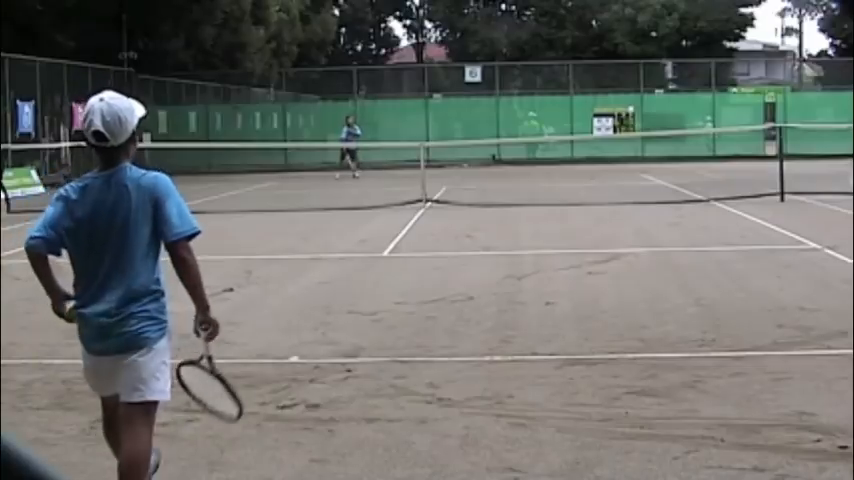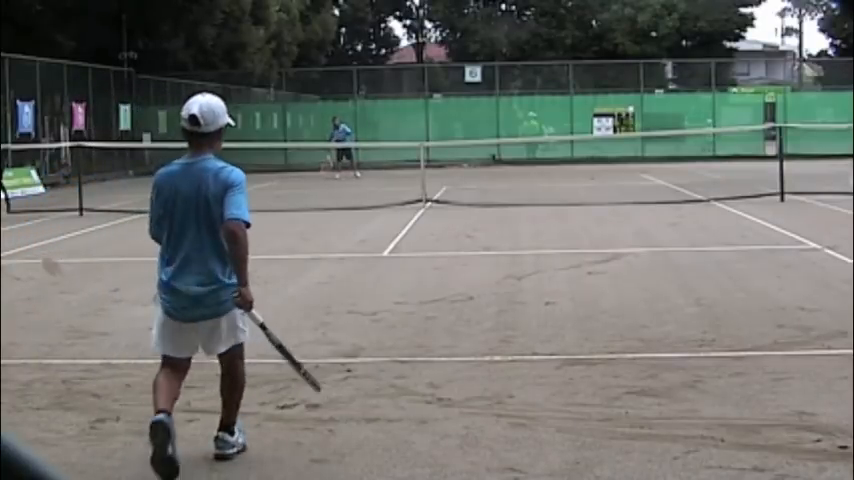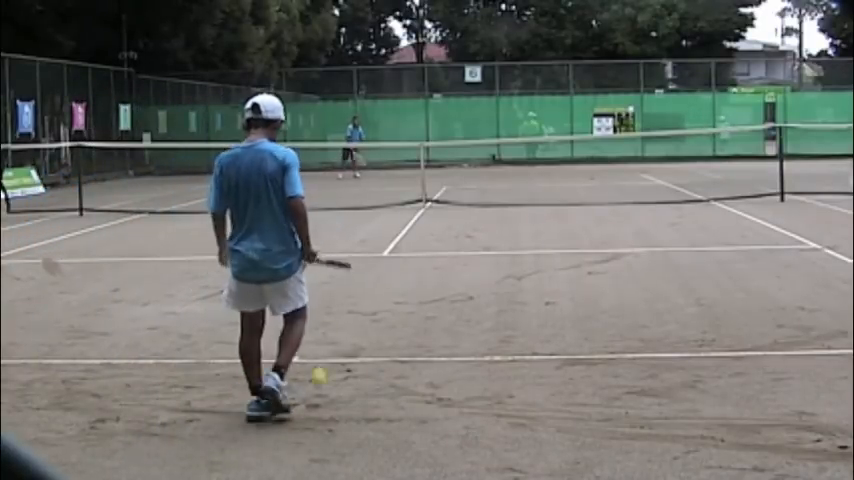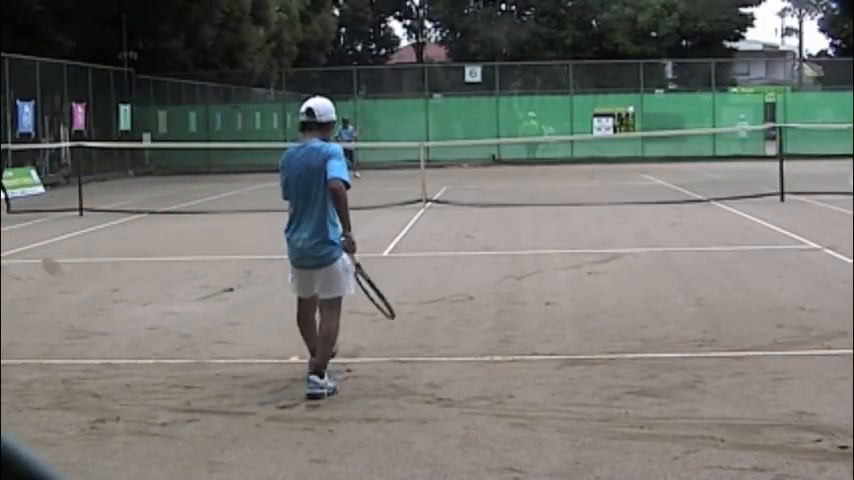
dt=0.7s
person 1, frame 1
left shoulder: (72, 195)
right shoulder: (155, 186)
left elbow: (35, 246)
right elbow: (181, 252)
left wrist: (56, 296)
right wrist: (203, 309)
left hip: (94, 325)
right hip: (143, 324)
left knee: (112, 407)
right knee: (138, 422)
person 1, frame 2
left shoulder: (163, 178)
right shoulder: (230, 177)
left elbow: (157, 234)
right elbow: (235, 230)
right wrist: (243, 284)
left hip: (174, 291)
right hip: (218, 290)
left knee: (171, 367)
right knee: (232, 364)
left ankle: (162, 418)
right ankle: (226, 435)
person 1, frame 3
left shoulder: (225, 160)
right shoulder: (284, 157)
left elbow: (217, 211)
right elbow: (296, 205)
left wrist: (223, 246)
right wrist: (306, 245)
left hip: (242, 259)
right hip: (281, 258)
left knee: (250, 327)
right knee: (296, 320)
left ankle: (258, 397)
right ankle: (276, 377)
person 1, frame 4
left shoulder: (287, 157)
right shoulder: (331, 152)
right elbow: (336, 187)
right wrist: (347, 230)
left hip: (297, 243)
right hip: (326, 245)
left knee: (306, 304)
right knee: (330, 310)
left ankle: (317, 358)
right ankle: (318, 377)
